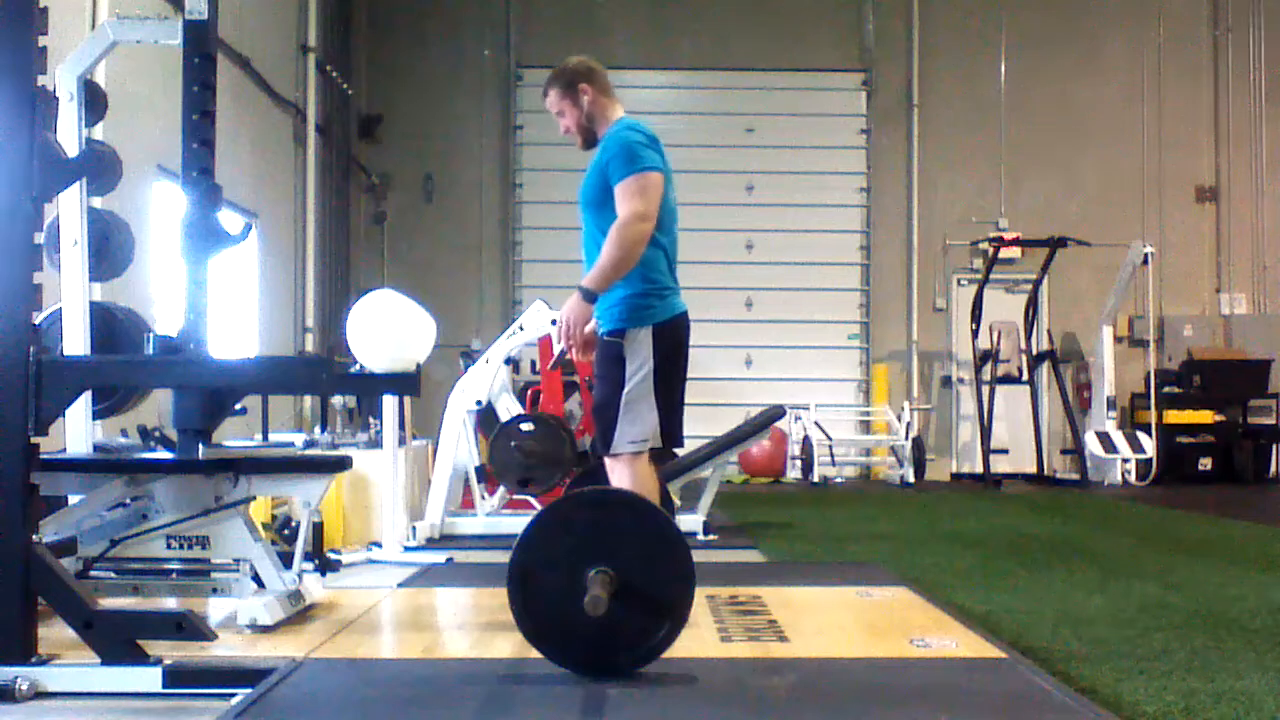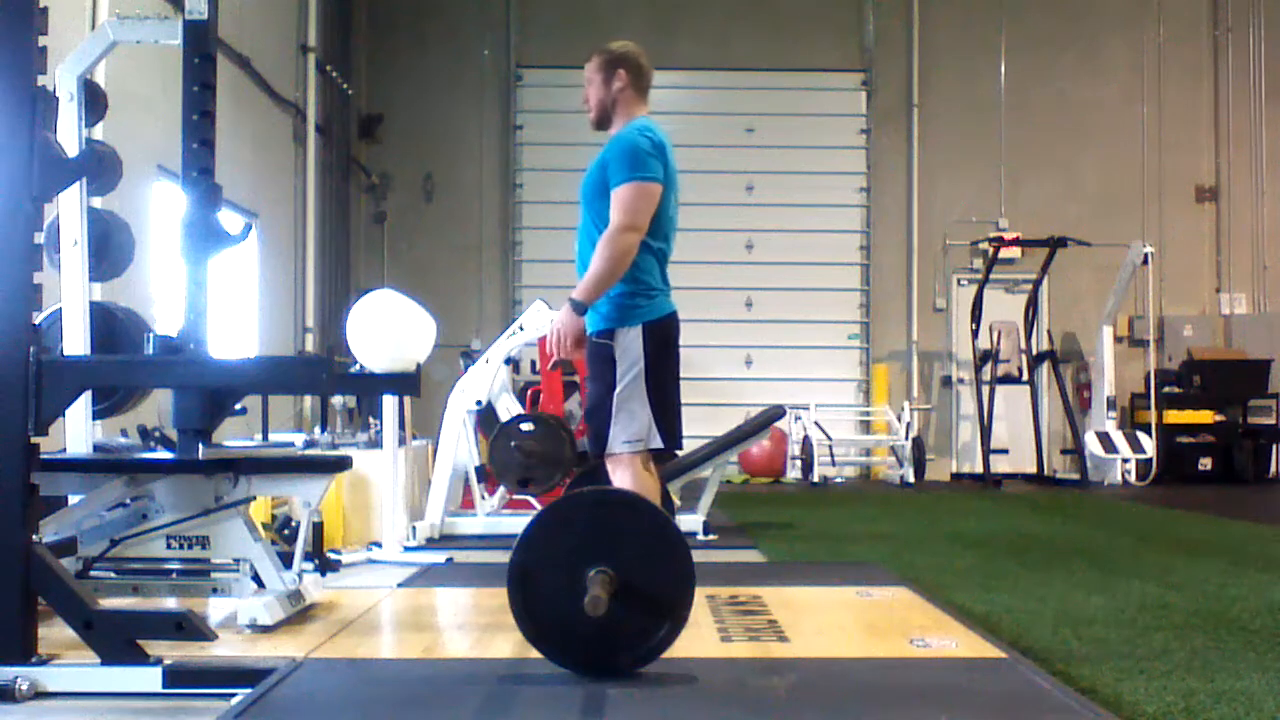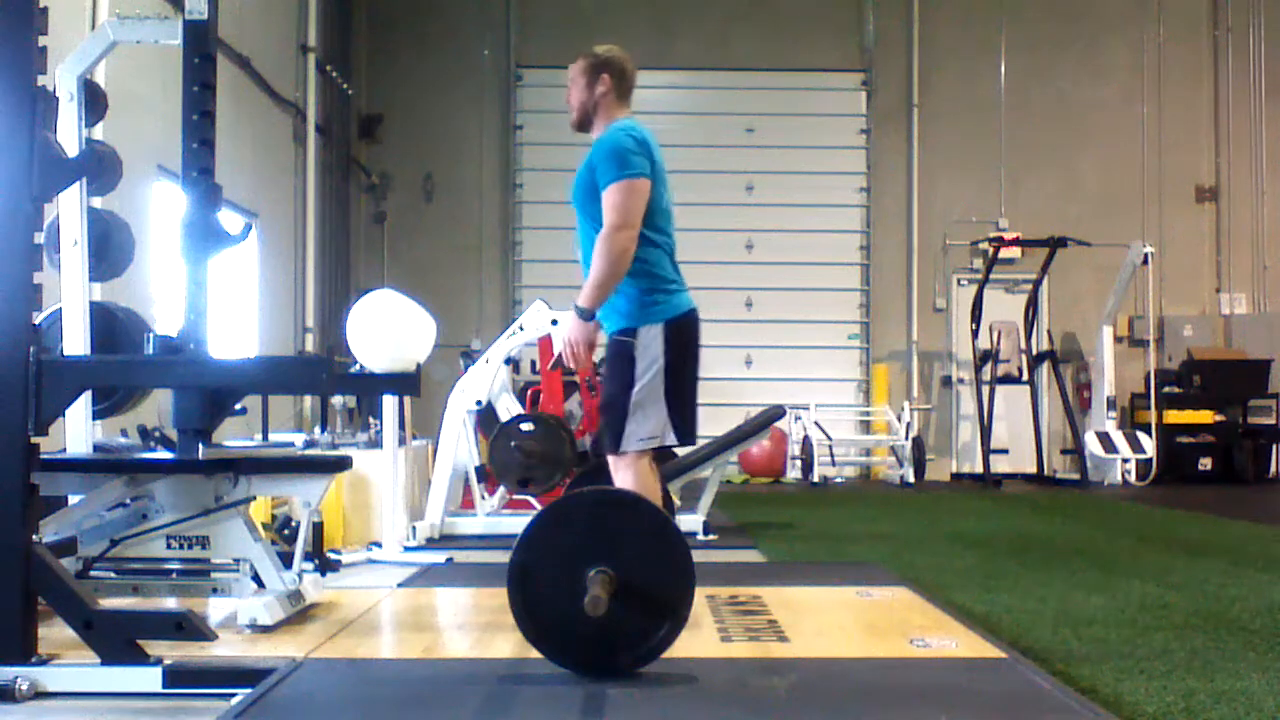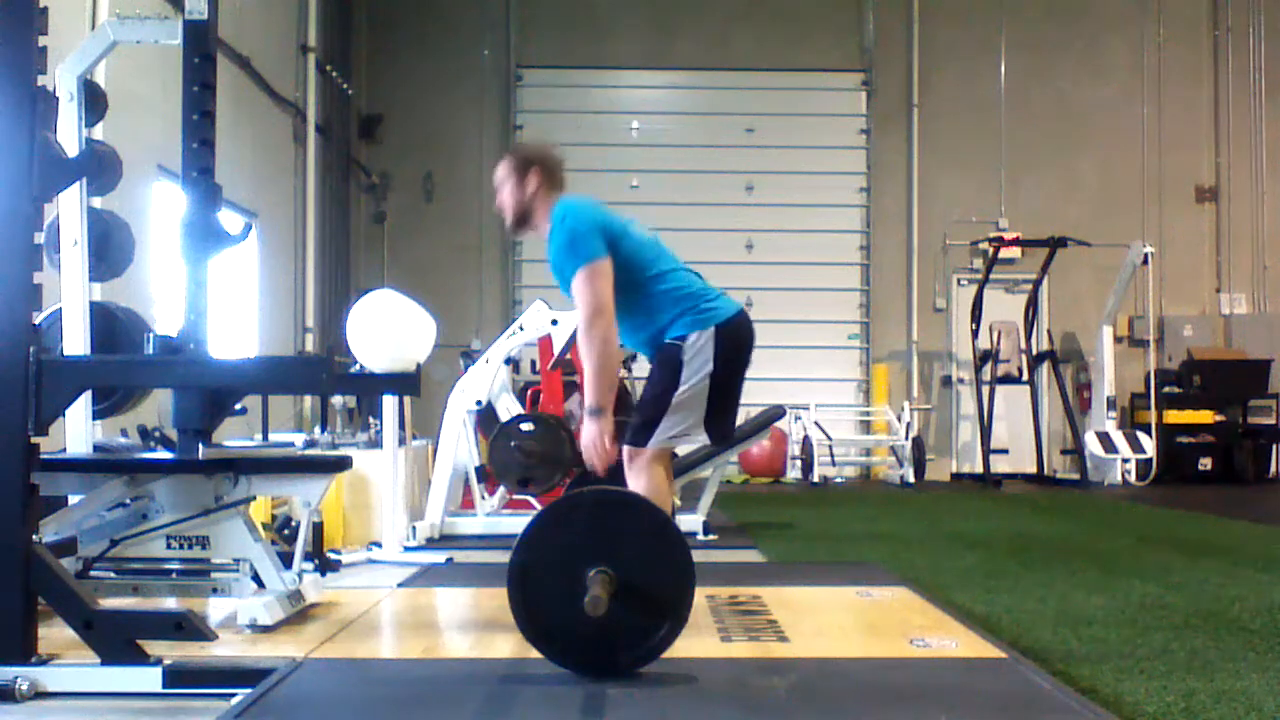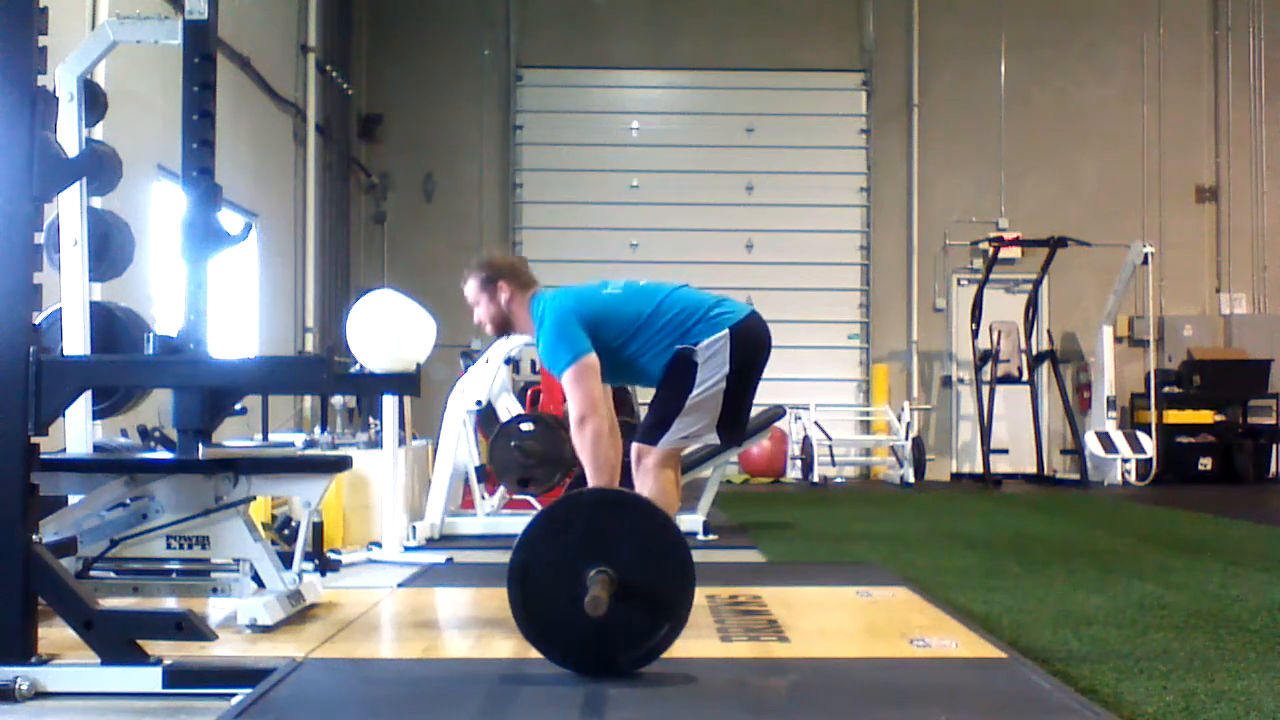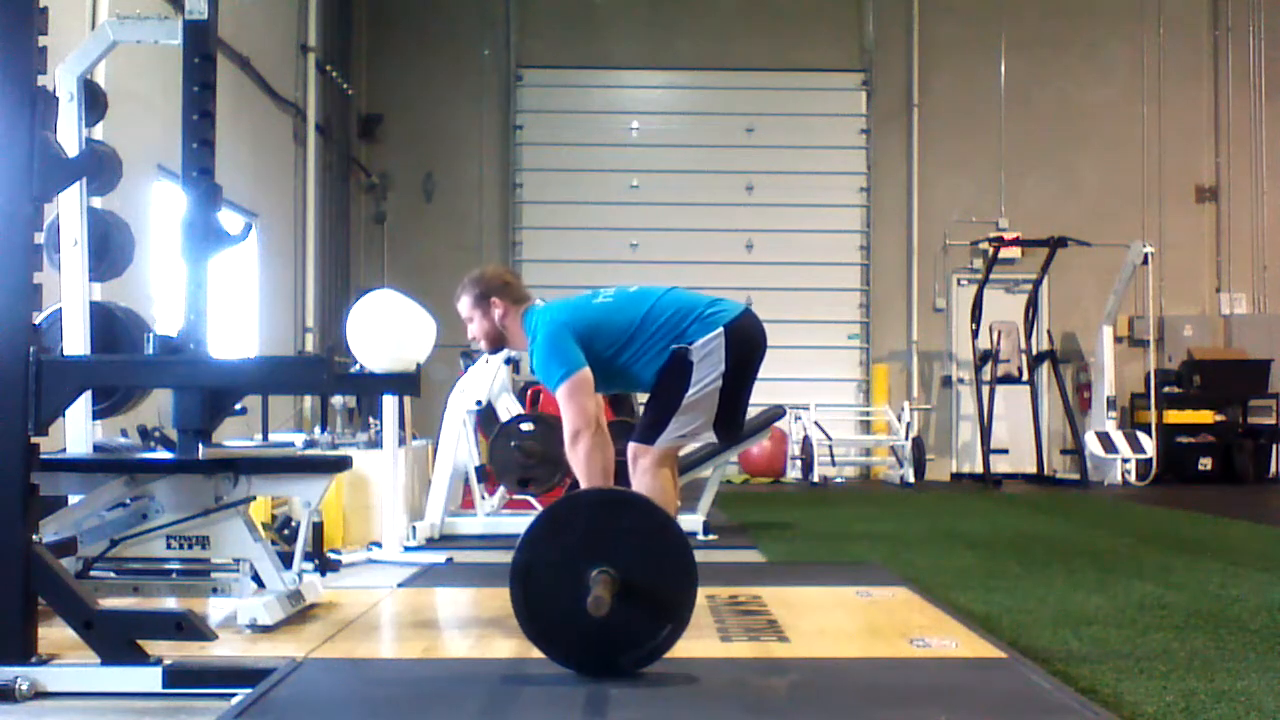
dt=0.4s
person 1, frame 1
left shoulder: (627, 141)
right shoulder: (617, 149)
left elbow: (636, 224)
left wrist: (586, 293)
right wrist: (599, 319)
left hip: (638, 323)
right hip: (636, 320)
left knee: (624, 451)
right knee: (629, 451)
person 1, frame 2
left shoulder: (634, 144)
right shoulder: (634, 145)
left elbow: (626, 234)
left wrist: (575, 306)
right wrist: (590, 315)
left hip: (629, 324)
right hip: (632, 321)
left knee: (626, 453)
right knee: (630, 452)
person 1, frame 3
left shoulder: (616, 143)
right shoulder: (620, 144)
left elbow: (619, 234)
left wrist: (583, 312)
right wrist: (595, 315)
left hip: (646, 323)
right hip: (649, 320)
left knee: (629, 451)
right knee: (627, 451)
person 1, frame 4
left shoulder: (569, 225)
right shoulder: (577, 219)
left elbow: (598, 322)
right elbow: (600, 323)
left wrist: (595, 415)
right wrist: (599, 412)
left hip: (702, 333)
right hip: (716, 329)
left knee: (642, 453)
right knee: (648, 453)
person 1, frame 5
left shoulder: (555, 319)
right shoulder: (560, 307)
left elbow: (587, 421)
right elbow: (603, 420)
left hip: (722, 339)
right hip: (732, 334)
left knee: (650, 455)
right knee: (657, 454)
person 1, frame 6
left shoulder: (548, 333)
right shoulder: (554, 321)
left elbow: (581, 436)
right elbow: (595, 432)
left hip: (716, 338)
right hip: (730, 330)
left knee: (647, 456)
right knee: (655, 454)
